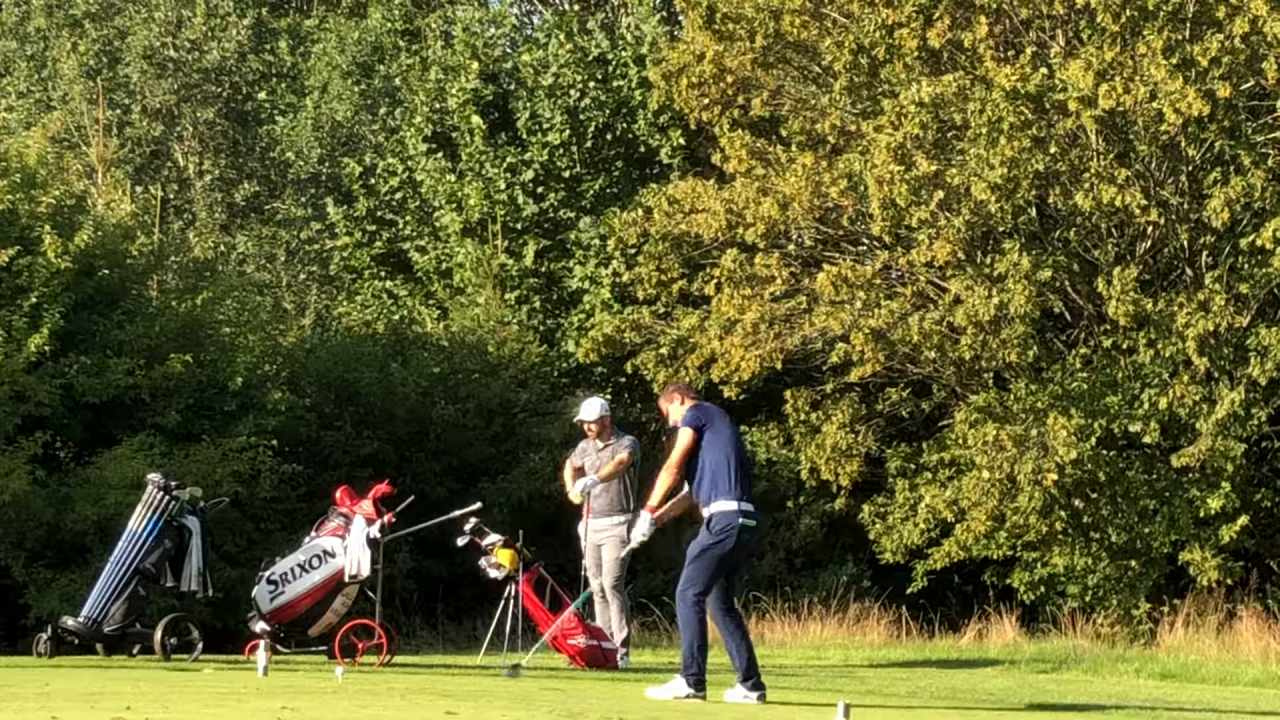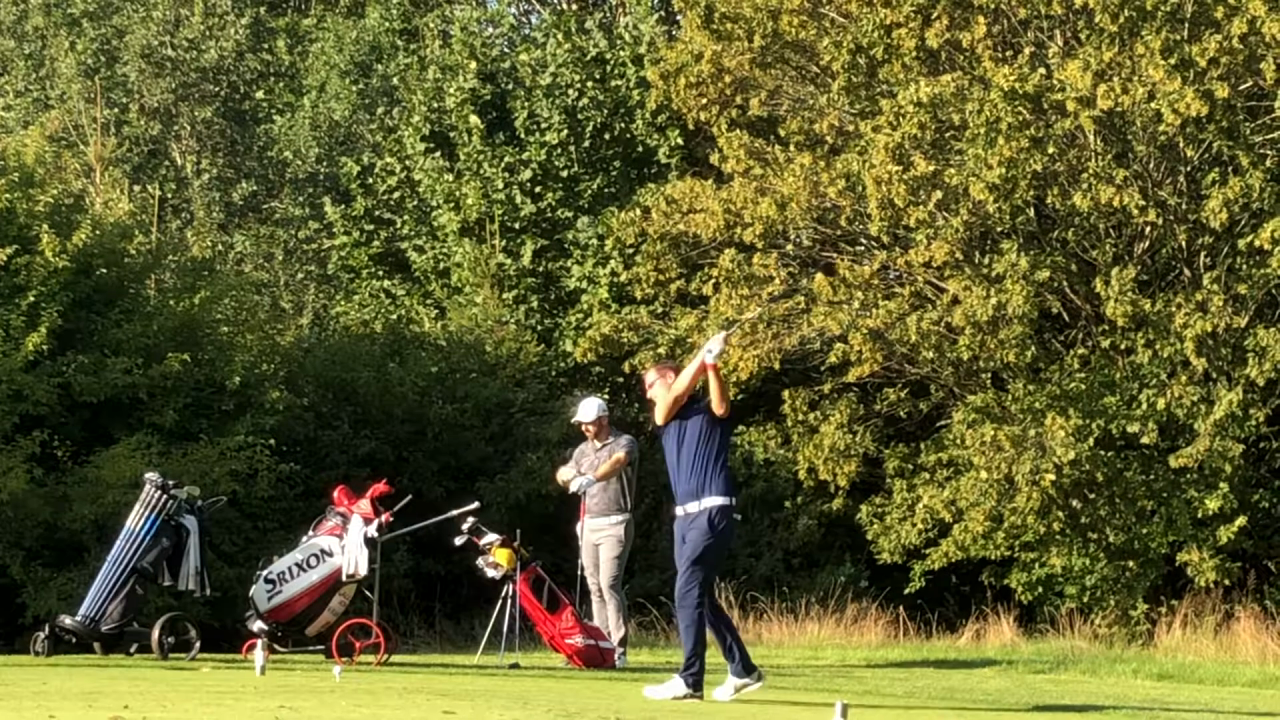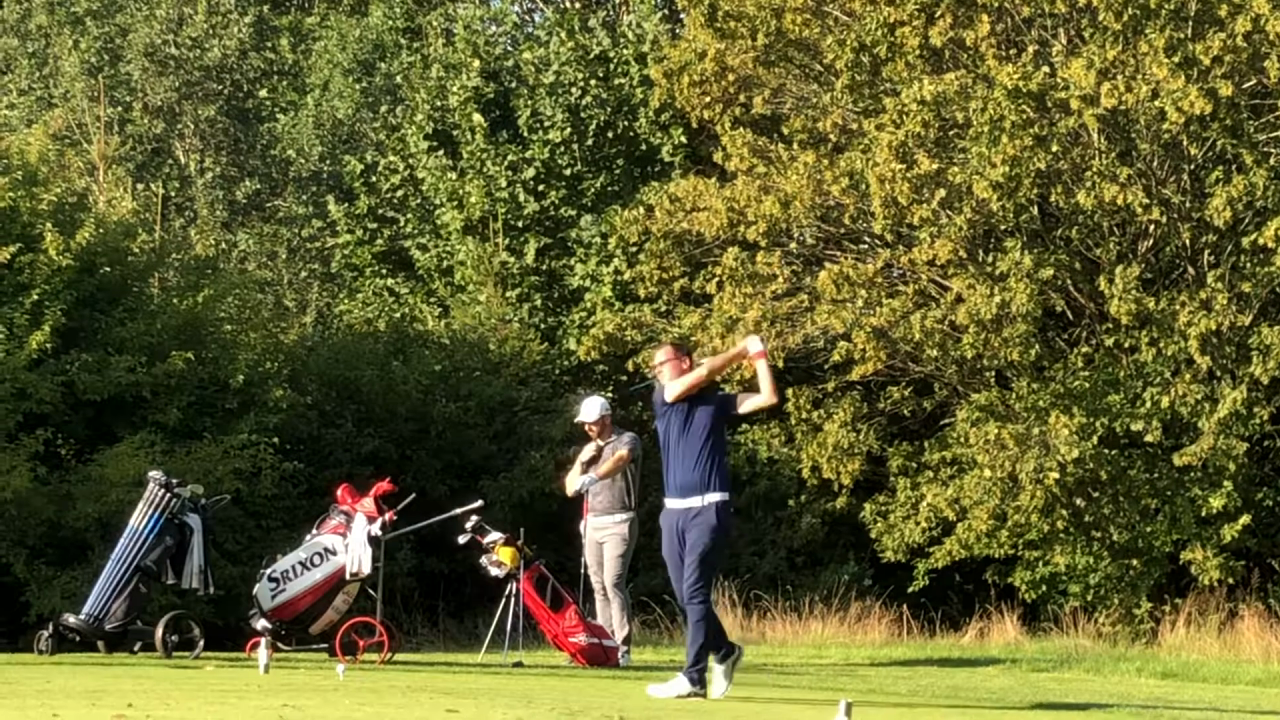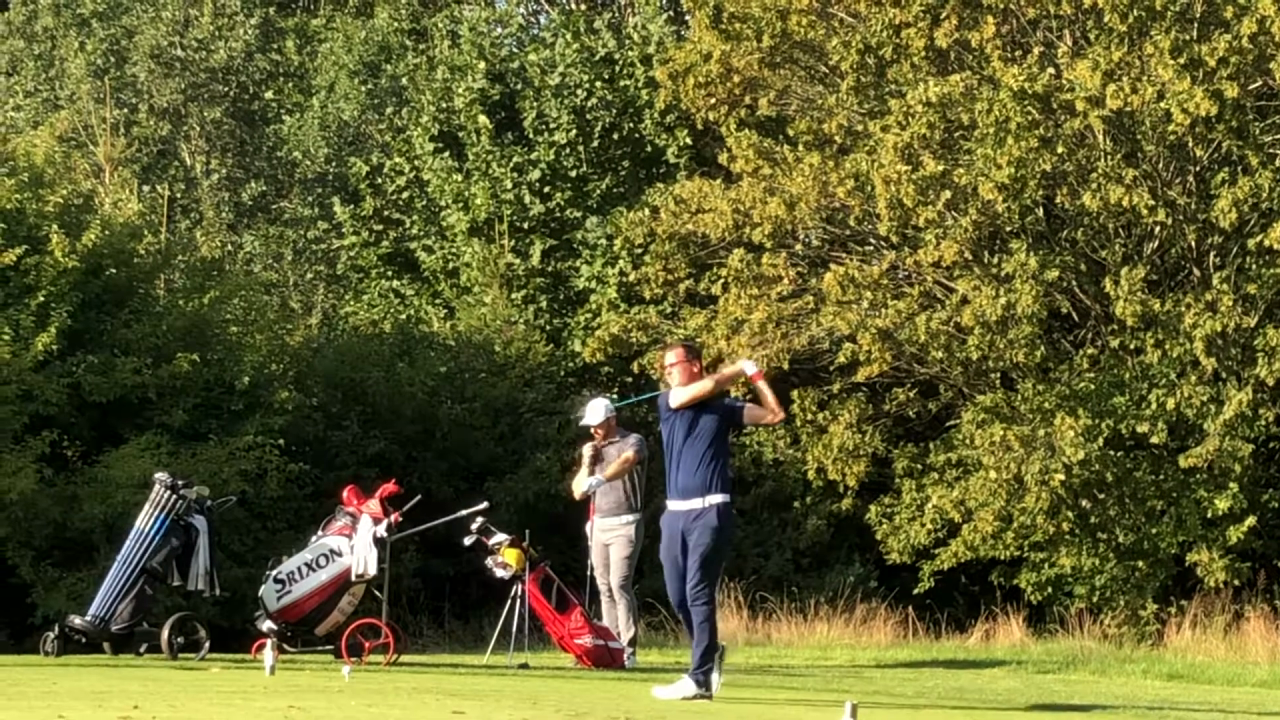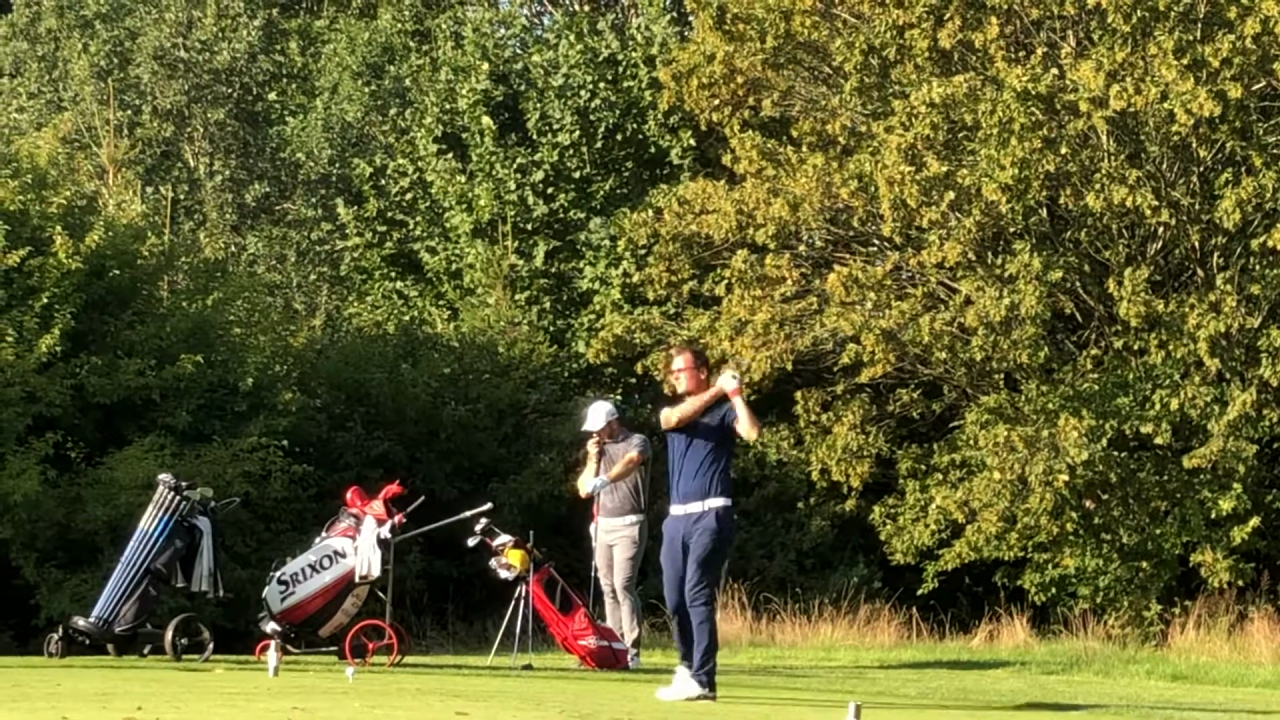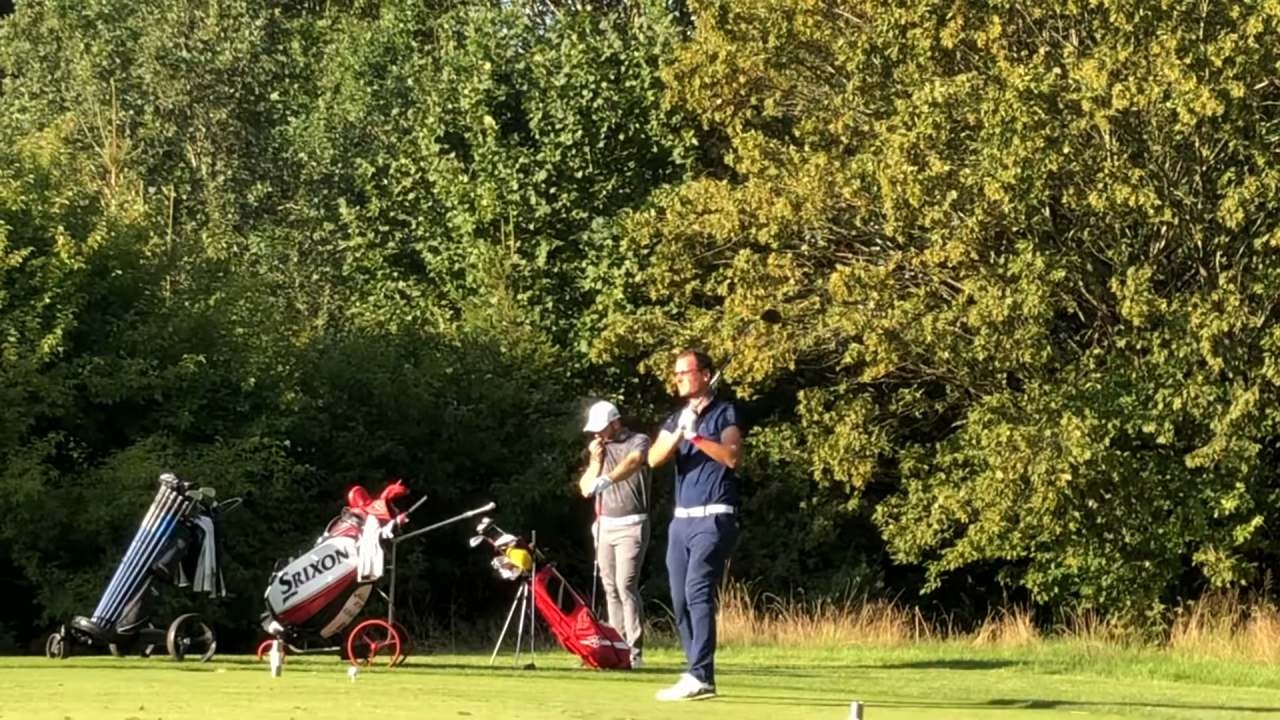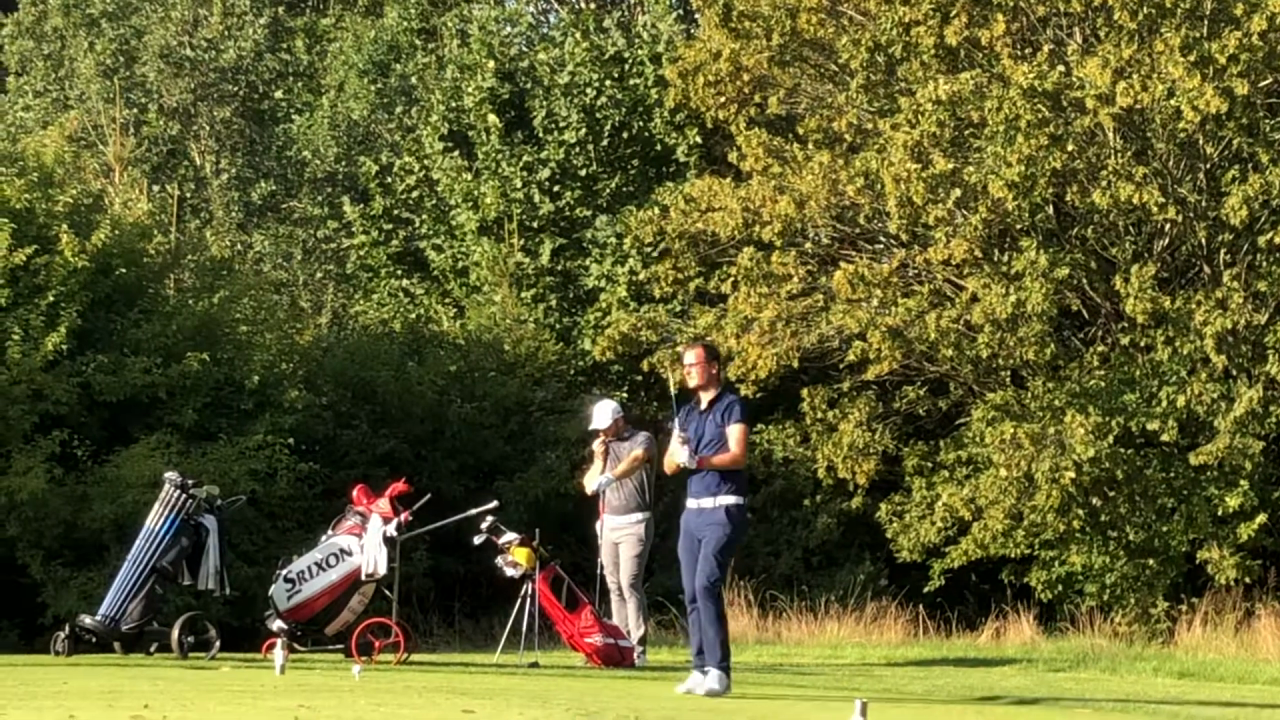
dt=0.2s
person 1, frame 1
left shoulder: (698, 413)
right shoulder: (713, 430)
left elbow: (673, 468)
right elbow: (694, 492)
left wrist: (648, 512)
right wrist: (659, 517)
left hip: (725, 519)
right hip: (741, 521)
left knee: (689, 595)
right knee: (720, 603)
left ankle: (691, 681)
right ankle: (750, 683)
person 1, frame 2
left shoulder: (707, 408)
right shoulder: (666, 422)
left elbow: (721, 405)
right elbow: (661, 413)
left wrist: (712, 365)
right wrist: (700, 359)
left hip: (711, 512)
right hip: (685, 517)
left knee: (688, 593)
right knee: (700, 597)
left ankle: (689, 680)
right ankle: (742, 671)
person 1, frame 3
left shoulder: (719, 402)
right shoulder: (663, 398)
left elbow: (769, 397)
right elbow: (700, 376)
left wrist: (757, 355)
right wrist: (739, 350)
left hip: (710, 509)
right hip: (674, 511)
left knee: (696, 591)
right knee: (684, 593)
left ankle: (693, 677)
right ankle: (723, 651)
person 1, frame 4
left shoulder: (725, 408)
right shoulder: (667, 402)
left elbow: (776, 414)
right elbow: (703, 388)
left wrist: (755, 375)
right wrist: (739, 369)
left hip: (710, 511)
right hip: (675, 513)
left knee: (698, 593)
right knee: (677, 595)
left ankle: (699, 679)
right ankle: (709, 652)
person 1, frame 5
left shoulder: (725, 412)
right shoulder: (670, 411)
left elbow: (753, 433)
right elbow: (673, 419)
left wrist: (734, 393)
right wrist: (717, 390)
left hip: (710, 514)
right hip: (677, 516)
left knee: (698, 594)
right knee: (674, 599)
left ankle: (701, 680)
right ankle: (690, 664)
person 1, frame 6
left shoulder: (724, 412)
right shoulder: (673, 421)
left elbow: (732, 458)
right elbow: (654, 459)
left wrist: (696, 436)
right wrist: (679, 433)
left hip: (714, 518)
right hip: (681, 520)
left knee: (699, 593)
right knee: (681, 602)
left ankle: (700, 676)
right ankle: (694, 671)
person 1, frame 7
left shoulder: (731, 405)
right shoulder: (686, 413)
left elbow: (739, 457)
right elbow: (669, 467)
left wrist: (697, 460)
right wrist: (677, 452)
left hip: (724, 510)
right hip: (692, 511)
left knee: (706, 585)
right knee: (692, 594)
left ankle: (718, 670)
right ankle: (702, 669)
person 2, frame 1
left shoulder: (626, 443)
right shoulder: (584, 447)
left elbow: (619, 464)
right elbow: (570, 465)
left wrist: (593, 480)
right wrist: (572, 489)
left hip: (617, 525)
right hip: (591, 525)
left knee: (612, 585)
right knee: (597, 588)
left ankle: (621, 651)
person 2, frame 2
left shoulder: (624, 442)
right shoulder: (584, 449)
left elbow: (616, 463)
right elbow: (565, 474)
left wrist: (590, 479)
right wrist: (563, 474)
left hip: (615, 525)
right hip: (588, 525)
left knee: (610, 585)
right knee: (595, 588)
left ankle: (619, 651)
person 2, frame 3
left shoulder: (627, 440)
right shoulder: (589, 449)
left elbow: (618, 461)
right elbow: (570, 490)
left wrist: (593, 477)
right wrist: (581, 461)
left hip: (619, 523)
right hip: (593, 524)
left knee: (614, 583)
right knee: (599, 586)
left ankle: (623, 649)
person 2, frame 4
left shoulder: (633, 441)
right shoulder: (593, 450)
left elbow: (625, 463)
right elbow: (578, 493)
left wrist: (599, 479)
right wrist: (586, 463)
left hip: (625, 525)
right hip: (598, 525)
left knee: (620, 585)
right knee: (604, 587)
left ankle: (628, 651)
person 2, frame 5
left shoulder: (637, 442)
right shoulder: (598, 449)
left elbow: (630, 463)
right elbow: (583, 490)
left wrist: (604, 480)
right wrist: (593, 459)
left hip: (629, 525)
right hip: (602, 526)
left knee: (623, 586)
right knee: (608, 589)
left ankle: (632, 652)
person 2, frame 6
left shoulder: (639, 441)
right shoulder: (599, 449)
left elbow: (632, 463)
right elbow: (585, 489)
left wrist: (607, 480)
right wrist: (596, 460)
left hip: (631, 526)
right hip: (604, 526)
left knee: (626, 586)
right knee: (610, 589)
left ankle: (635, 651)
person 2, frame 7
left shoulder: (642, 439)
right shoulder: (602, 447)
left elbow: (635, 461)
right elbow: (589, 487)
left wrist: (610, 478)
right wrist: (599, 458)
left hip: (635, 523)
right hip: (608, 524)
left knee: (630, 584)
right knee: (615, 587)
left ankle: (638, 650)
